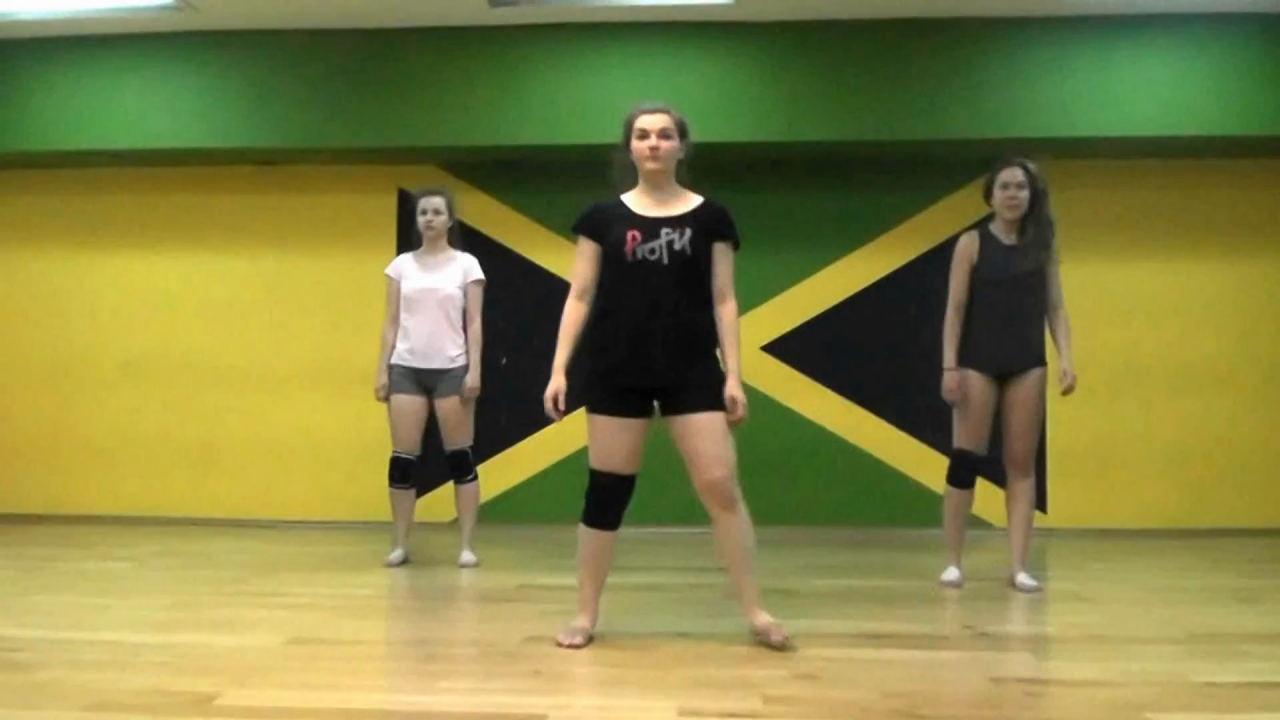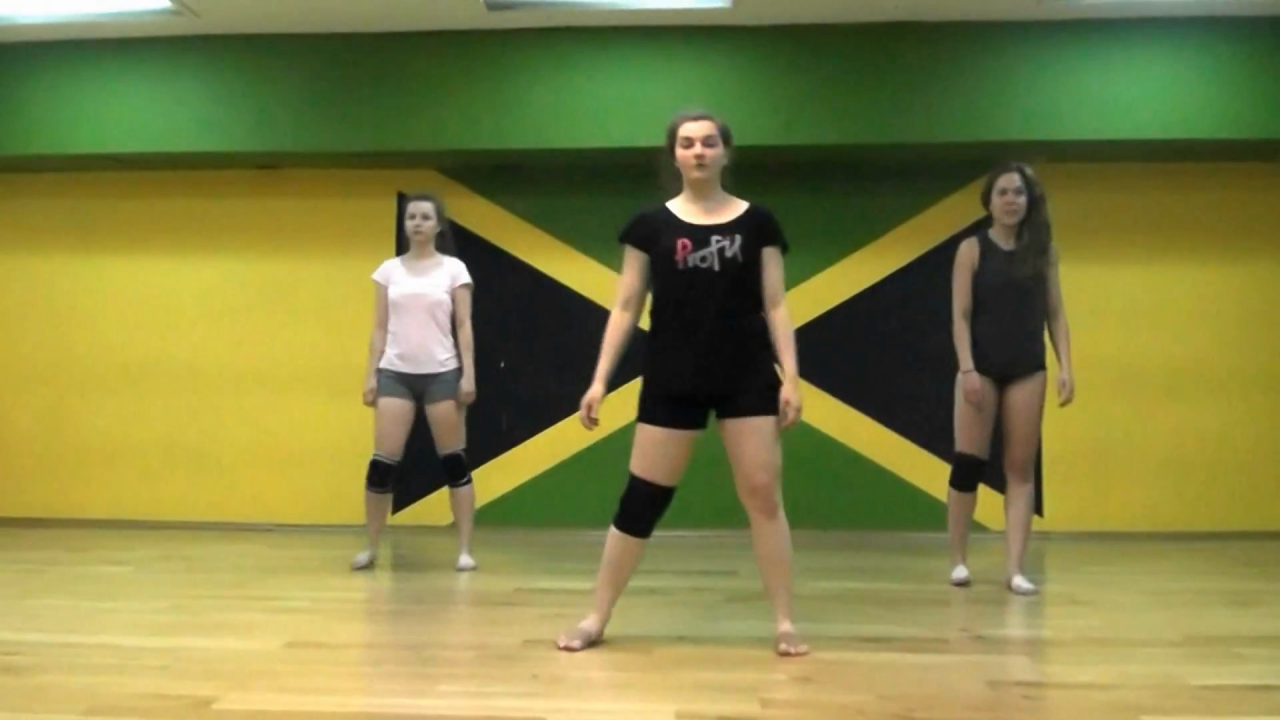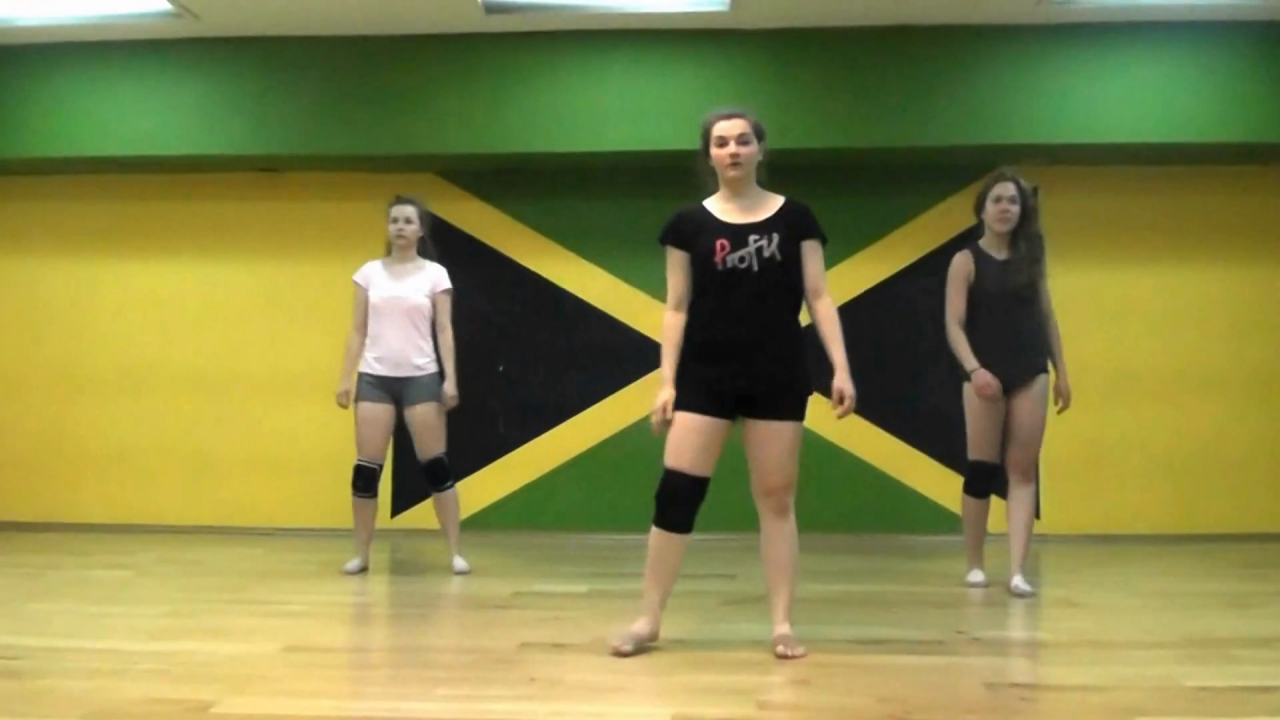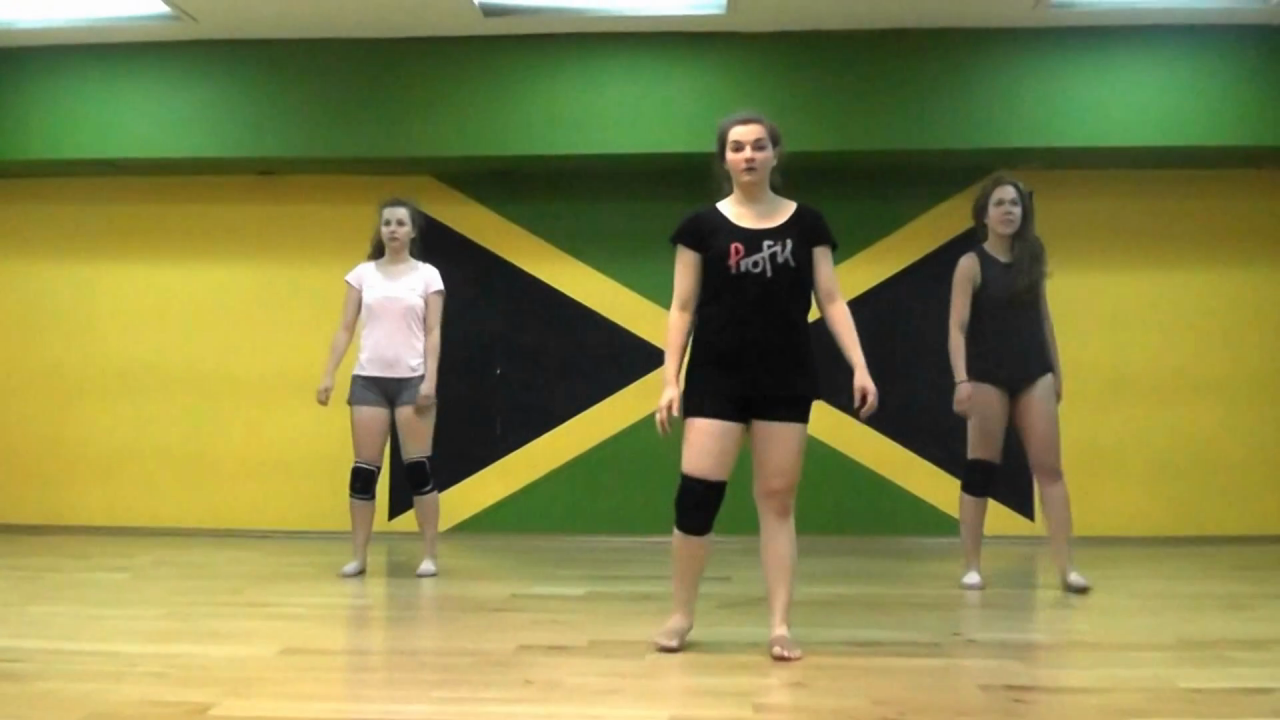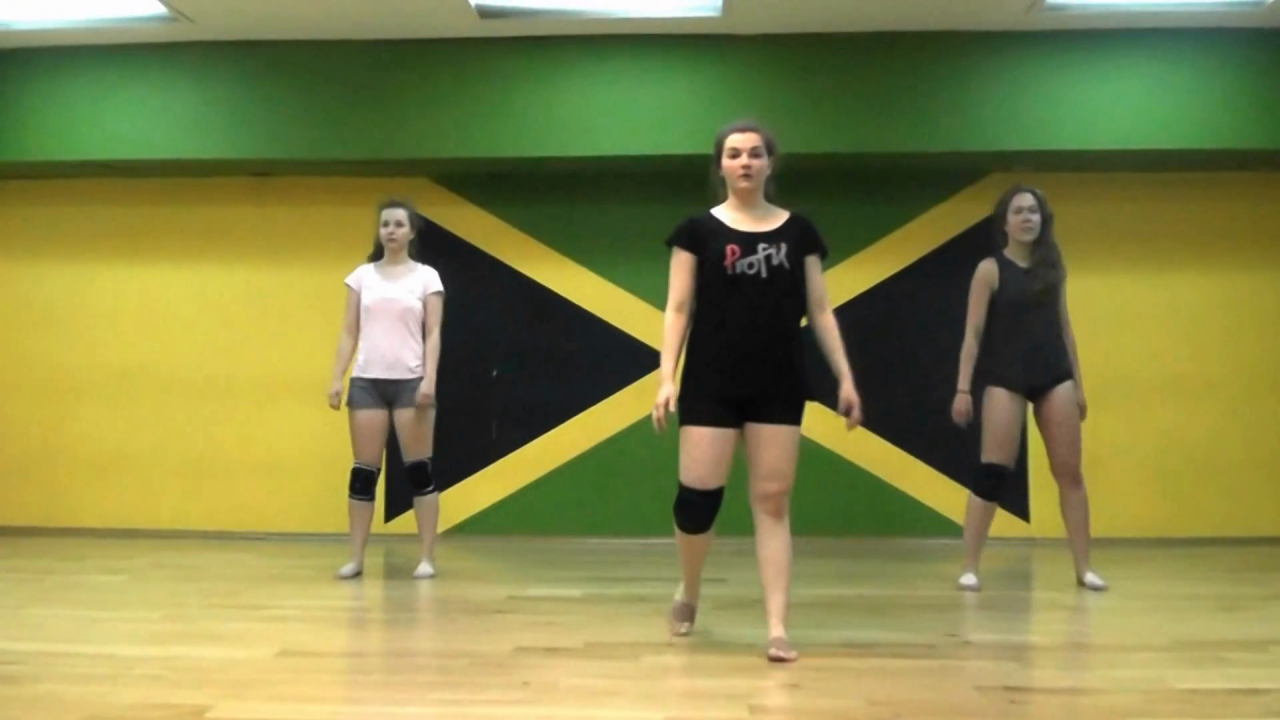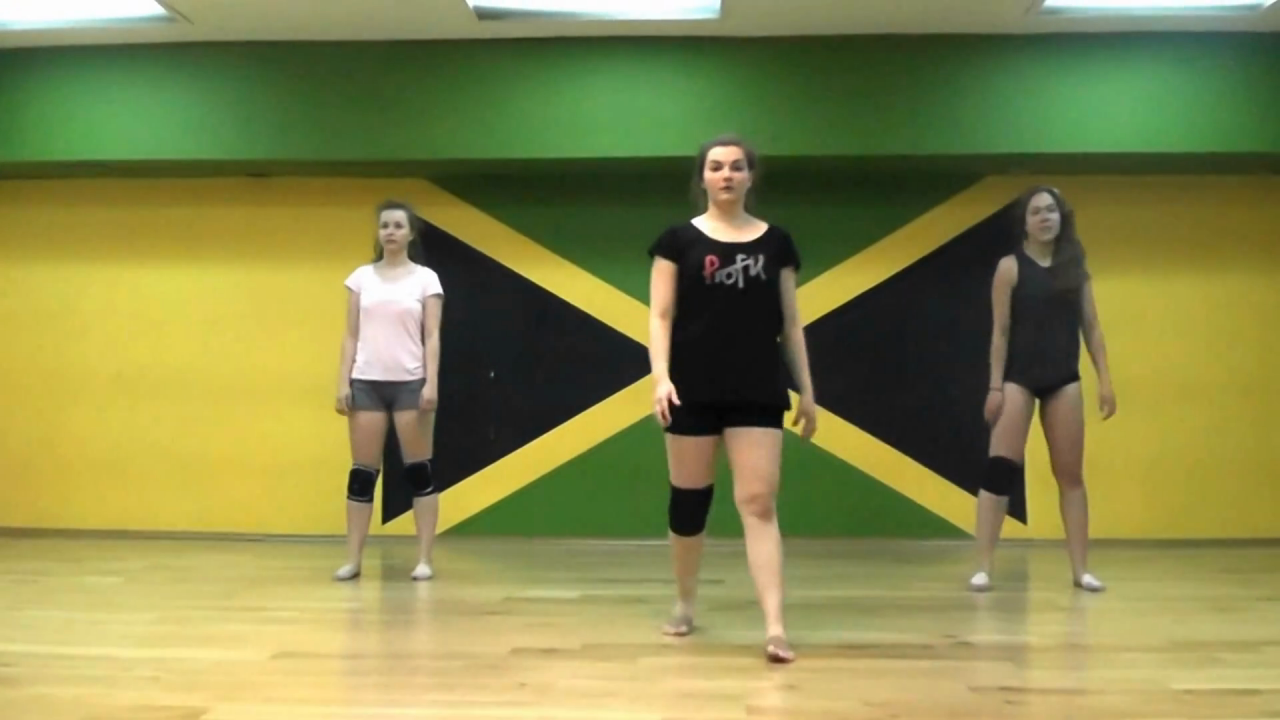
dt=0.2s
person 1, frame 1
left shoulder: (711, 216)
right shoulder: (603, 216)
left elbow: (724, 300)
right elbow: (580, 298)
left wrist: (734, 374)
right wrist: (559, 368)
left hip: (691, 370)
right hip: (615, 372)
left knee: (721, 488)
right knee: (606, 491)
left ankle: (755, 613)
right ankle: (585, 615)
person 1, frame 2
left shoulder: (758, 222)
right shoulder: (649, 224)
left elbow: (775, 305)
right elbow: (626, 306)
left wrist: (789, 376)
right wrist: (599, 379)
left hip: (746, 380)
right hip: (672, 379)
left knee: (764, 497)
right knee: (643, 498)
left ankle: (783, 621)
right ankle: (595, 617)
person 1, frame 3
left shoulder: (795, 216)
right shoulder: (689, 224)
left elbow: (819, 297)
right elbow: (677, 308)
left wrist: (841, 368)
right wrist: (666, 380)
left hip: (778, 378)
right hip: (707, 376)
left knee: (776, 499)
right knee: (676, 491)
left ankle: (782, 624)
right ankle: (648, 619)
person 1, frame 4
left shoulder: (807, 223)
right shoulder: (702, 225)
left elbow: (831, 301)
right elbow: (683, 308)
left wrist: (860, 367)
right wrist: (671, 380)
left hip: (786, 381)
right hip: (715, 379)
left knee: (778, 500)
right knee: (697, 493)
left ankle: (781, 626)
right ankle: (681, 614)
person 1, frame 5
left shoulder: (799, 230)
right shoulder: (697, 229)
left elbow: (819, 310)
right elbow: (679, 309)
left wrist: (845, 378)
right wrist: (667, 377)
left hip: (778, 385)
right hip: (710, 383)
left knee: (773, 502)
right knee: (697, 496)
left ankle: (776, 627)
right ankle: (688, 593)
person 1, frame 6
left shoulder: (776, 242)
right shoulder: (678, 239)
left elbow: (790, 322)
right elbow: (661, 316)
left wrist: (807, 389)
right wrist: (661, 377)
left hip: (757, 392)
right hip: (693, 389)
left knee: (759, 504)
right knee: (688, 501)
left ankle: (774, 627)
right ankle: (685, 604)
person 2, frame 1
left shoulder: (1042, 245)
right shoulder: (972, 242)
left elbow: (1056, 307)
right elbow: (955, 308)
left wrist: (1067, 360)
right wrist: (949, 366)
left hip: (1027, 365)
right hip: (977, 362)
left knee: (1022, 464)
right knee: (966, 459)
left ankle: (1018, 566)
right ankle: (953, 560)
person 2, frame 2
left shoulder: (1042, 250)
right shoulder: (972, 249)
left elbow: (1055, 312)
right elbow: (961, 316)
left wrist: (1066, 367)
right wrist: (966, 369)
left hip: (1028, 370)
right hip: (981, 368)
left knee: (1020, 468)
right knee: (969, 462)
left ankle: (1015, 569)
right ankle: (959, 560)
person 2, frame 3
left shoulder: (1032, 257)
right shoulder: (966, 261)
left elbow: (1047, 317)
right elbow: (954, 325)
left wrist: (1061, 373)
right wrist: (975, 370)
left hip: (1030, 374)
right hip: (985, 374)
left knee: (1022, 471)
right knee: (982, 468)
left ankle: (1016, 570)
right ankle: (975, 563)
person 2, frame 4
left shoulder: (1031, 259)
right shoulder: (971, 264)
left elbow: (1042, 318)
right elbow: (957, 328)
left wrist: (1056, 374)
right wrist: (961, 381)
left hip: (1035, 374)
right hip: (988, 378)
left knee: (1048, 468)
right knee: (980, 468)
left ankle: (1065, 566)
right ankle: (971, 565)
person 2, frame 5
left shoulder: (1052, 267)
right shoulder: (990, 270)
left elbow: (1063, 328)
right elbow: (973, 334)
left wrist: (1078, 385)
right wrist: (962, 388)
left hip: (1055, 380)
right hip: (1006, 382)
left knee: (1070, 474)
right knee: (993, 472)
left ankle: (1083, 567)
right ankle: (970, 567)
person 2, frame 6
left shoulder: (1074, 266)
right shoulder: (1011, 267)
left elbow: (1091, 326)
right elbow: (1000, 331)
left wrist: (1105, 381)
right wrist: (994, 387)
left hip: (1063, 380)
right hip: (1018, 377)
left knee: (1070, 474)
right knee: (1001, 467)
left ankle: (1080, 568)
right ankle: (983, 566)
person 3, frame 1
left shoulder: (466, 264)
right shoulder: (401, 265)
left elbow: (474, 322)
right elbow: (391, 322)
left wrist: (474, 369)
right wrist: (382, 370)
left hip: (450, 369)
right hip: (407, 369)
left knee: (459, 458)
right knee: (403, 459)
left ankle: (466, 545)
right ankle: (401, 544)
person 3, frame 2
left shoulder: (453, 269)
right shoulder: (388, 270)
left elbow: (464, 326)
right elbow: (380, 328)
left wrist: (469, 374)
right wrist: (371, 376)
left hip: (441, 373)
right hip: (396, 374)
left knee: (454, 461)
right knee: (382, 462)
left ankle: (465, 548)
right ankle: (371, 547)
person 3, frame 3
left shoulder: (434, 274)
right shoulder: (369, 273)
left elbow: (444, 330)
right elbow: (357, 331)
left wrist: (450, 379)
right wrist: (346, 377)
left hip: (420, 378)
right hip: (375, 379)
left knee: (435, 465)
right knee: (366, 467)
left ankle: (455, 552)
right ankle: (360, 553)
person 3, frame 4
left shoulder: (428, 275)
right shoulder: (362, 273)
left elbow: (434, 333)
right elbow: (345, 329)
left wrist: (430, 380)
right wrist: (328, 375)
left hip: (411, 379)
right hip: (369, 379)
left knee: (418, 468)
right knee: (364, 469)
left ankle: (429, 554)
right ankle: (359, 555)
person 3, frame 5
left shoulder: (426, 276)
right shoulder: (361, 276)
left elbow: (433, 334)
right elbow: (349, 332)
left wrist: (429, 379)
right wrist: (337, 378)
left hip: (410, 381)
right hip: (367, 381)
left knee: (419, 469)
right knee: (364, 470)
left ankle: (427, 557)
right ankle: (356, 557)
person 3, frame 6
left shoulder: (425, 278)
right shoulder: (361, 277)
left elbow: (432, 336)
right elbow: (351, 335)
left wrist: (431, 383)
right wrist: (343, 383)
left hip: (409, 382)
right hip: (367, 383)
left knee: (418, 471)
right knee: (362, 472)
left ankle: (424, 558)
right ankle: (353, 558)
